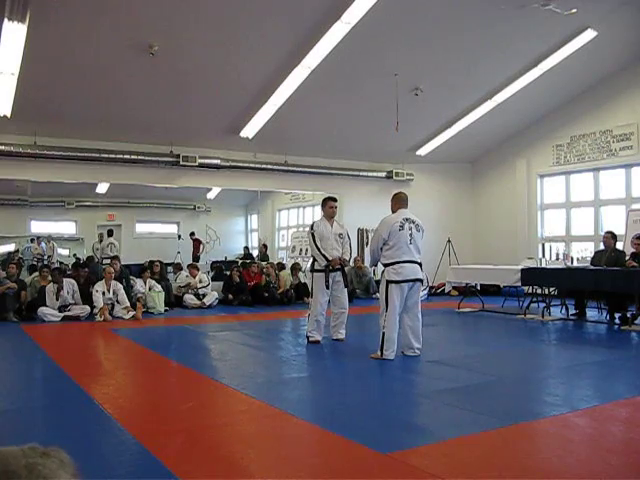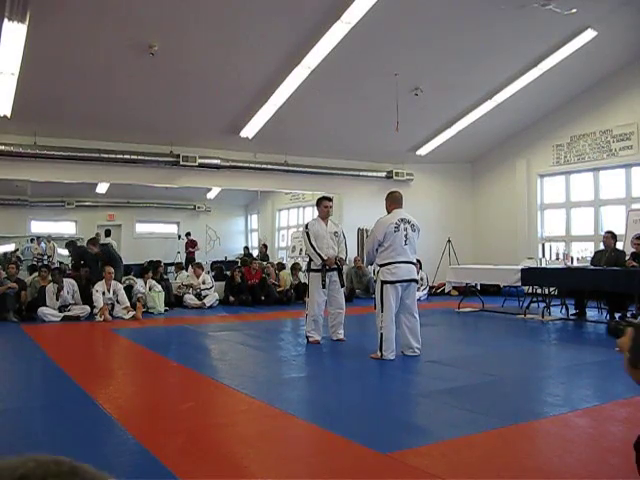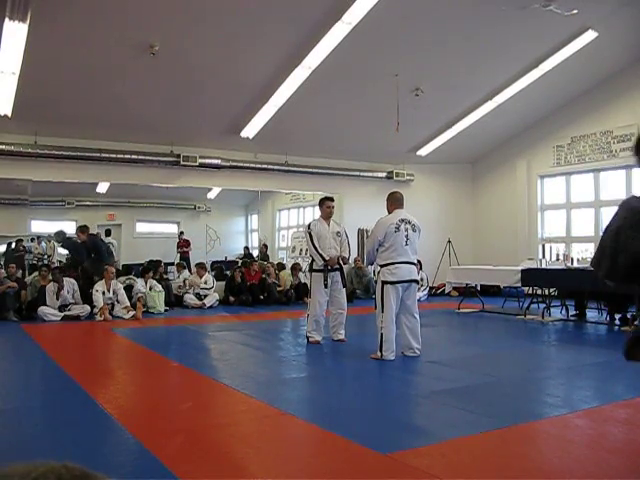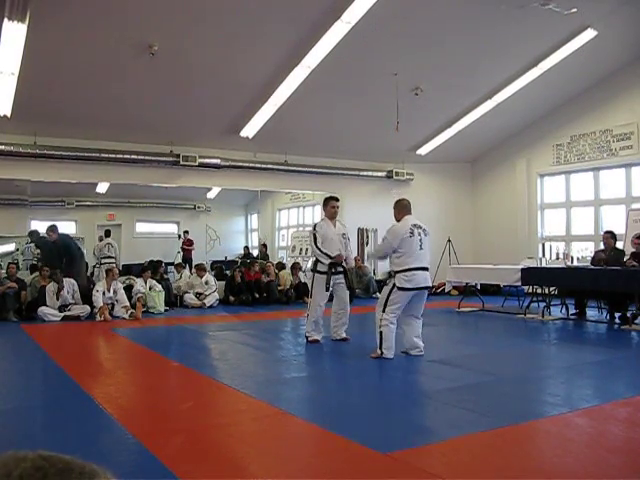
dt=0.7s
person 1, frame 1
left shoulder: (389, 221)
right shoulder: (418, 223)
left elbow: (375, 246)
left wrist: (374, 262)
left hip: (396, 272)
right hip: (415, 271)
left knee: (390, 312)
right knee: (412, 312)
left ankle: (386, 352)
right ankle: (413, 348)
person 1, frame 2
left shoulder: (384, 222)
right shoulder: (414, 222)
left elbow: (371, 247)
left wrist: (370, 261)
left hip: (391, 272)
right hip: (410, 271)
left knee: (387, 313)
right knee: (410, 312)
left ankle: (386, 352)
right ankle: (412, 348)
person 1, frame 3
left shoulder: (385, 222)
right shoulder: (415, 223)
left elbow: (371, 247)
left wrist: (370, 262)
left hip: (391, 272)
right hip: (411, 271)
left knee: (387, 314)
right knee: (410, 312)
left ankle: (386, 352)
right ankle: (412, 348)
person 1, frame 4
left shoulder: (397, 229)
right shoulder: (423, 228)
left elbow: (382, 251)
left wrist: (373, 253)
left hip: (405, 278)
right hip: (423, 277)
left knee: (385, 312)
right knee: (413, 315)
left ankle: (385, 351)
right ankle: (415, 348)
person 2, frame 1
left shoulder: (341, 228)
right shoulder: (316, 226)
left elbow: (347, 245)
right elbow: (315, 247)
left wrist: (345, 259)
right wrist: (329, 261)
left hip: (338, 270)
right hip: (321, 269)
left knee: (341, 304)
right knee: (318, 304)
left ankle: (338, 333)
right ankle: (313, 334)
person 2, frame 2
left shoulder: (337, 227)
right shoulder: (310, 226)
left elbow: (342, 244)
right elbow: (311, 247)
left wrist: (341, 257)
right wrist: (325, 260)
left hip: (335, 270)
right hip: (318, 269)
left knee: (338, 304)
right knee: (316, 304)
left ankle: (337, 333)
right ankle: (313, 334)
person 2, frame 3
left shoulder: (339, 227)
right shoulder: (313, 226)
left elbow: (345, 244)
right elbow: (313, 247)
left wrist: (345, 256)
right wrist: (327, 260)
left hip: (337, 269)
right hip: (320, 269)
left knee: (340, 304)
right knee: (317, 305)
left ankle: (338, 333)
right ankle: (314, 335)
person 2, frame 4
left shoulder: (342, 227)
right shoulder: (319, 226)
left elbow: (347, 247)
right elbow: (316, 248)
left wrist: (349, 262)
right wrist: (332, 258)
left hip: (340, 270)
right hip: (323, 270)
left knee: (343, 304)
right knee: (317, 304)
left ankle: (339, 333)
right ankle: (313, 334)
